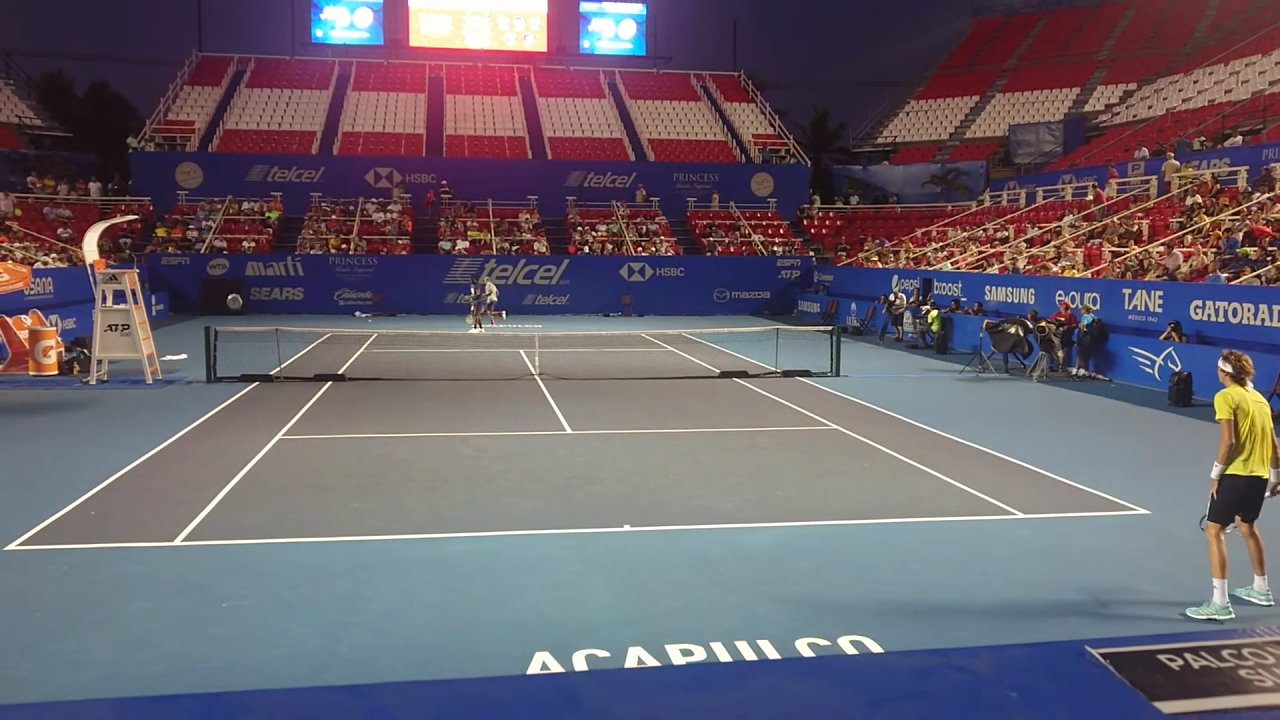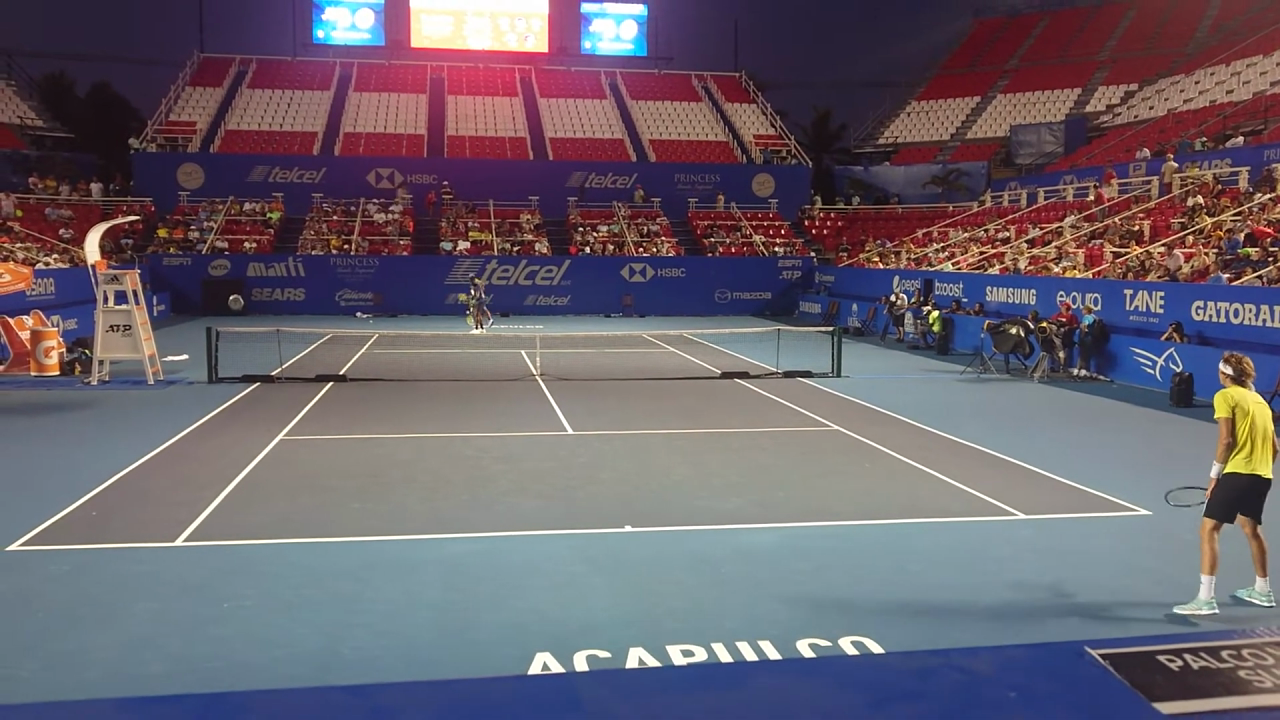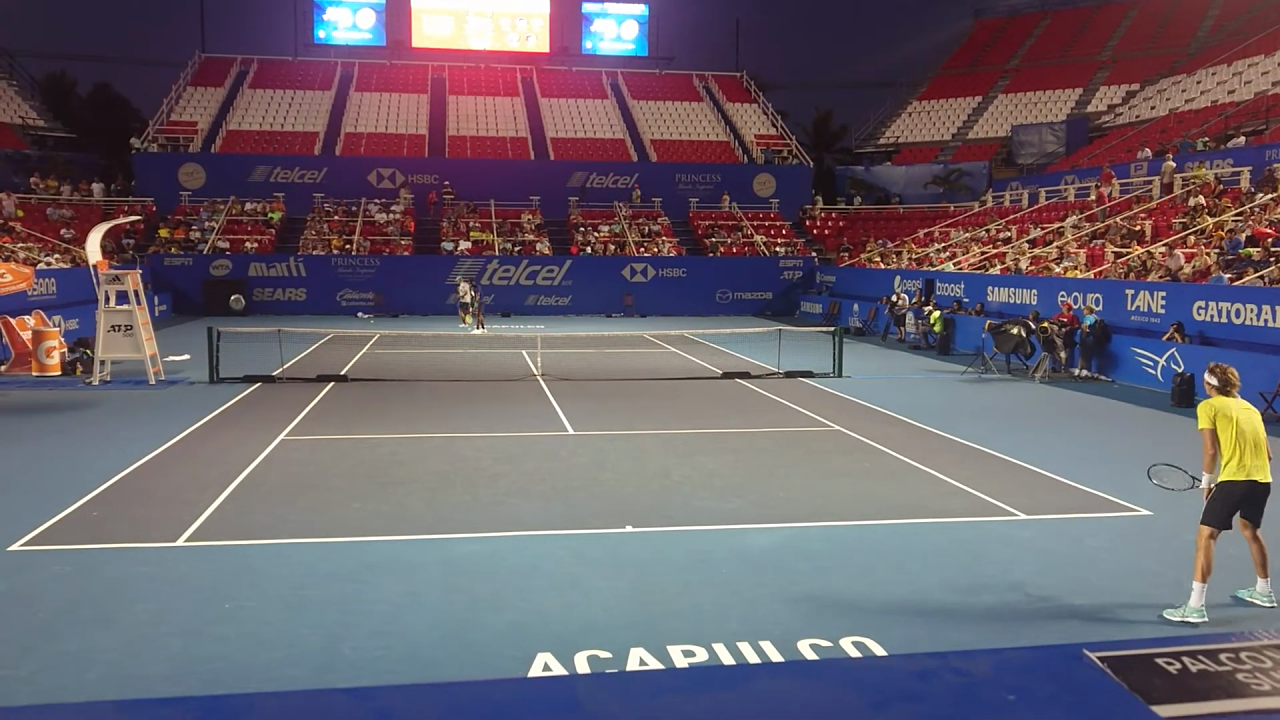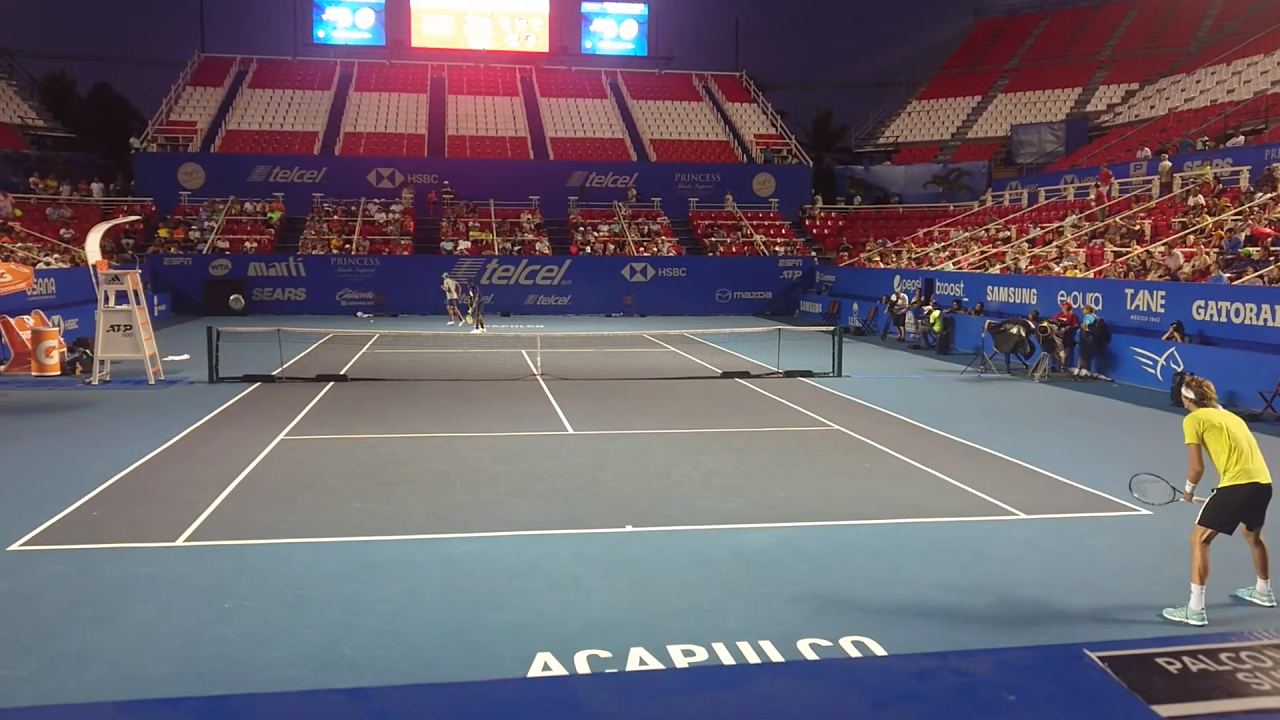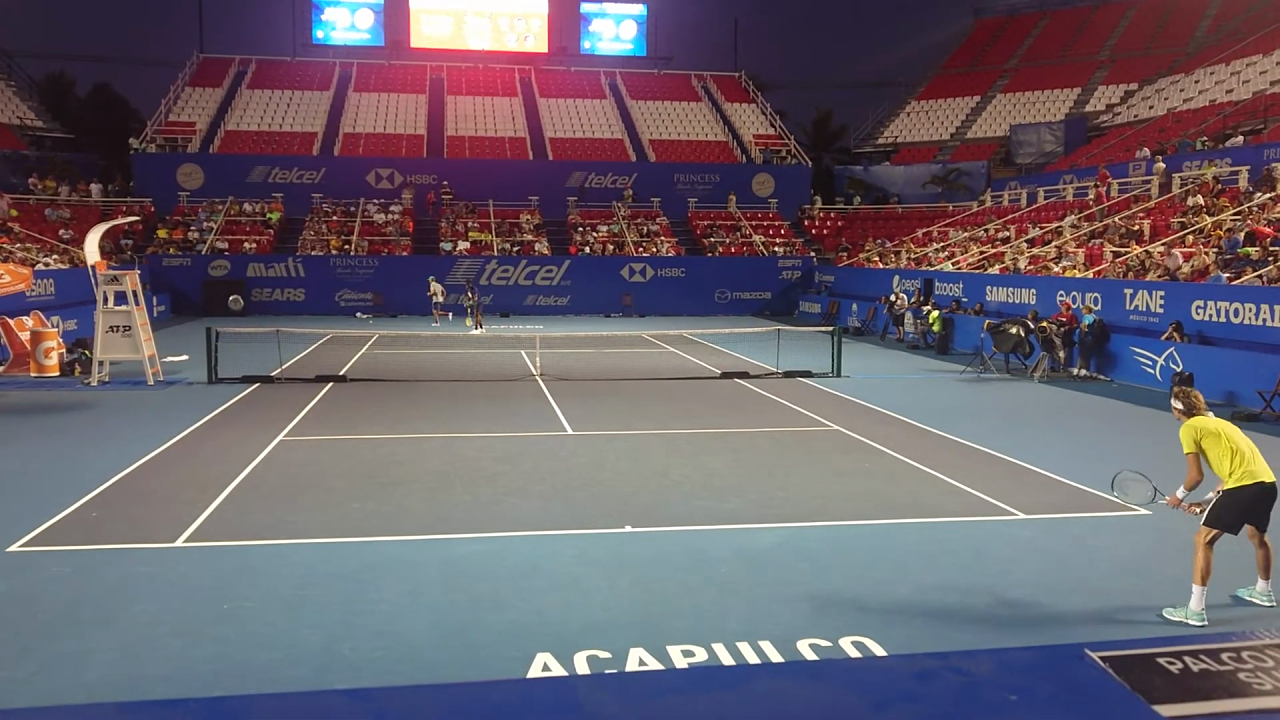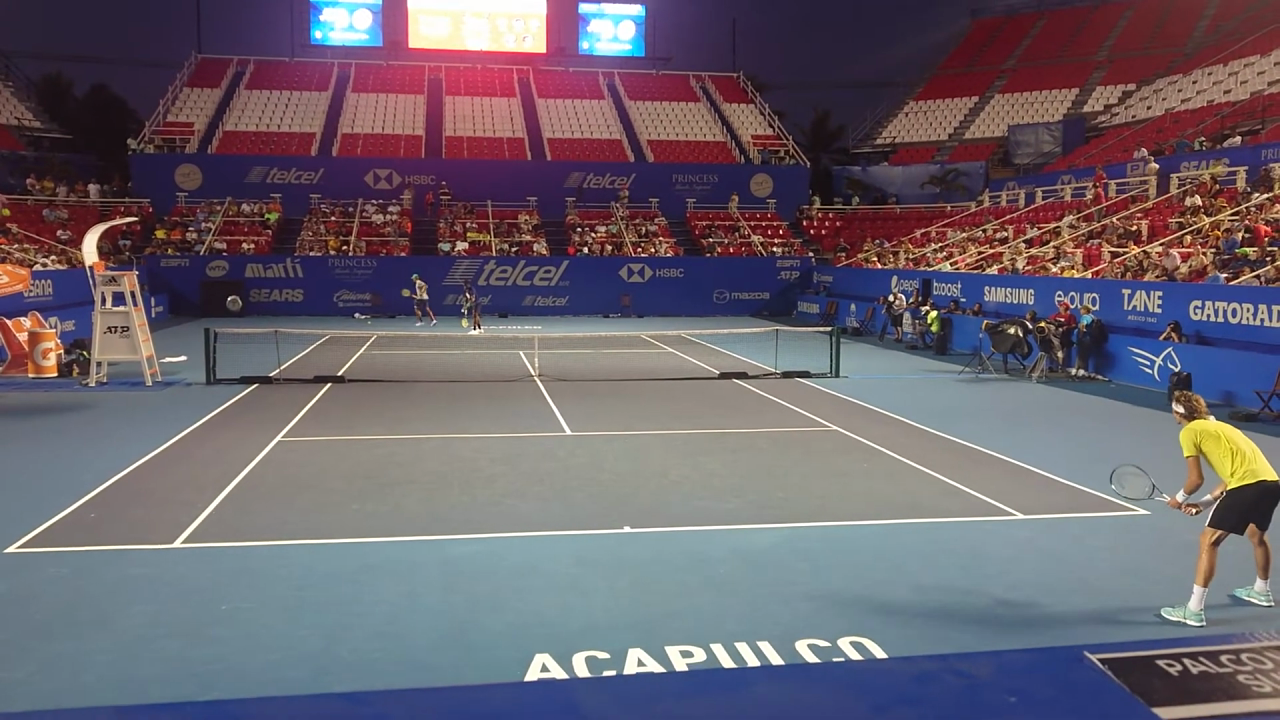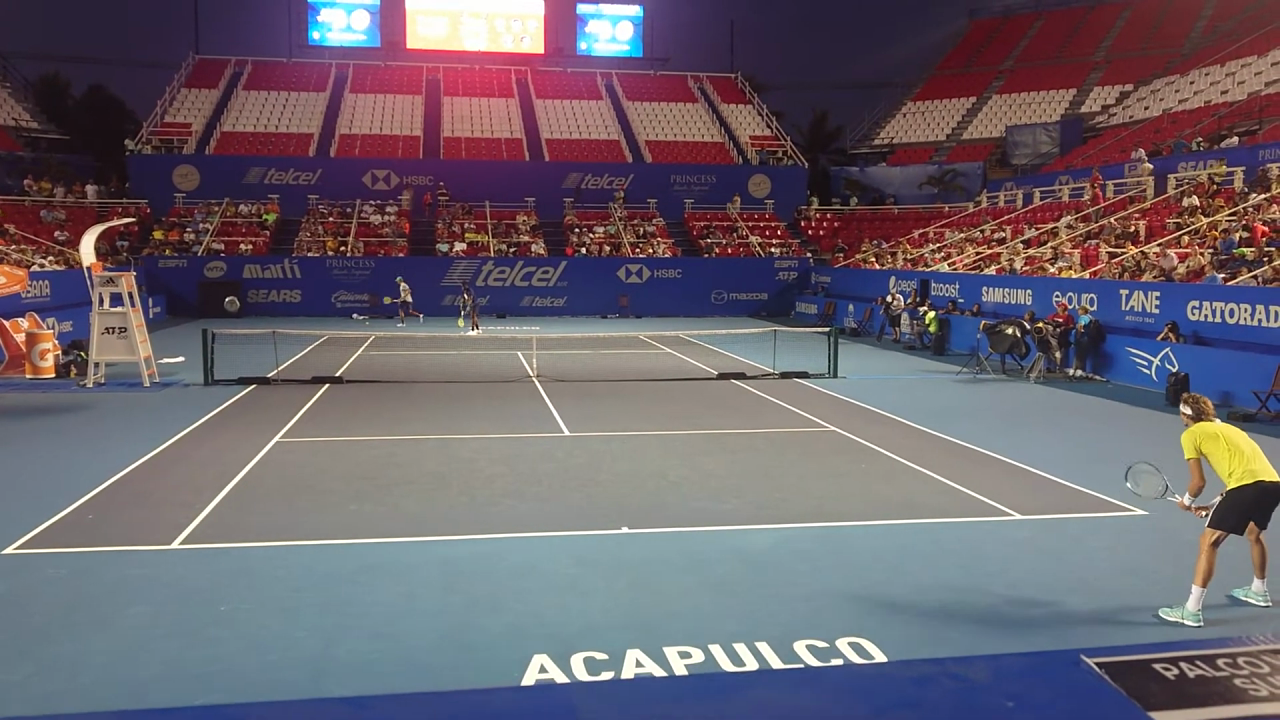
dt=0.2s
person 1, frame 1
left shoulder: (1226, 396)
left elbow: (1228, 441)
left wrist: (1215, 475)
left hip: (1236, 474)
left knee: (1214, 533)
right knee: (1247, 528)
left ankle: (1220, 603)
person 1, frame 2
left shoulder: (1225, 396)
left elbow: (1226, 440)
left wrist: (1214, 475)
left hip: (1238, 473)
left knee: (1209, 530)
right knee: (1250, 529)
left ankle: (1205, 598)
person 1, frame 3
left shoulder: (1208, 406)
right shoulder: (1249, 408)
left elbow: (1211, 452)
right elbow: (1267, 454)
left wrist: (1207, 483)
left hip: (1235, 479)
right hip: (1263, 480)
left knee: (1206, 537)
right knee: (1250, 532)
left ankle: (1195, 607)
right ankle: (1264, 591)
person 1, frame 4
left shoulder: (1193, 419)
right shoulder: (1229, 416)
left elbow: (1197, 467)
left wrist: (1189, 490)
right wrist: (1218, 500)
left hip: (1238, 484)
right hip: (1263, 483)
left knee: (1199, 538)
right knee: (1253, 535)
left ankle: (1196, 609)
right ankle: (1264, 591)
person 1, frame 5
left shoulder: (1189, 428)
right shoulder: (1220, 423)
left elbow: (1196, 476)
left wrist: (1179, 496)
right wrist: (1205, 504)
left hip: (1245, 486)
left knee: (1203, 540)
right knee: (1257, 536)
left ankle: (1195, 610)
person 1, frame 6
left shoulder: (1189, 432)
right shoulder: (1220, 427)
left elbow: (1196, 479)
left wrist: (1179, 499)
right wrist: (1202, 504)
left hip: (1248, 486)
left knee: (1208, 541)
right knee: (1256, 535)
left ankle: (1194, 610)
person 1, frame 7
left shoulder: (1191, 434)
right shoulder: (1228, 429)
left elbow: (1198, 482)
left wrist: (1188, 502)
right wrist: (1216, 506)
left hip: (1248, 486)
left knee: (1208, 542)
right knee: (1253, 533)
left ankle: (1192, 610)
right ankle: (1259, 591)
